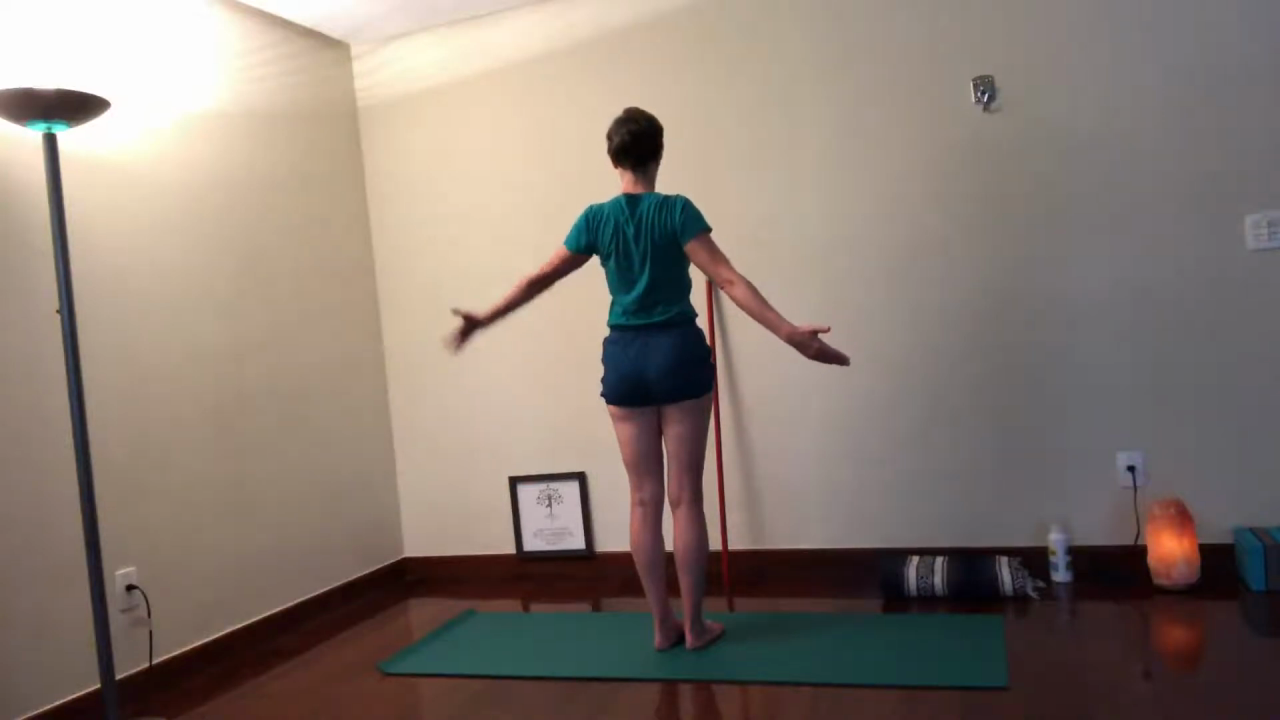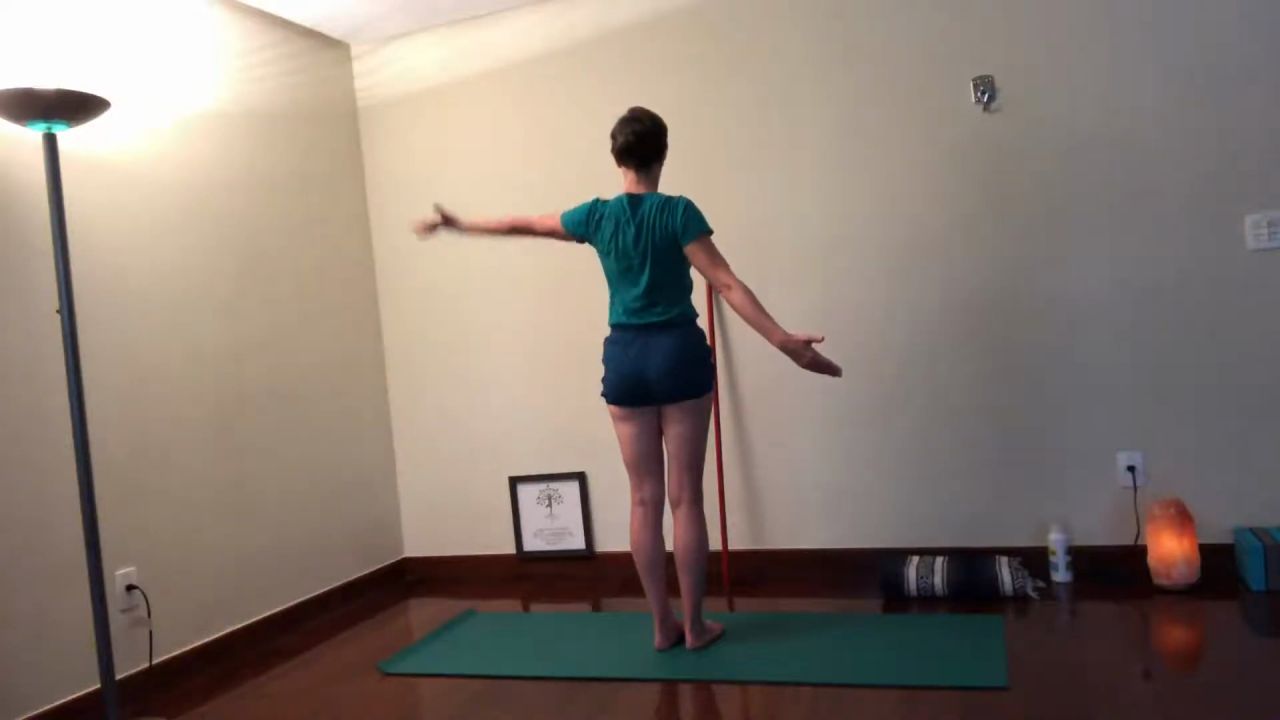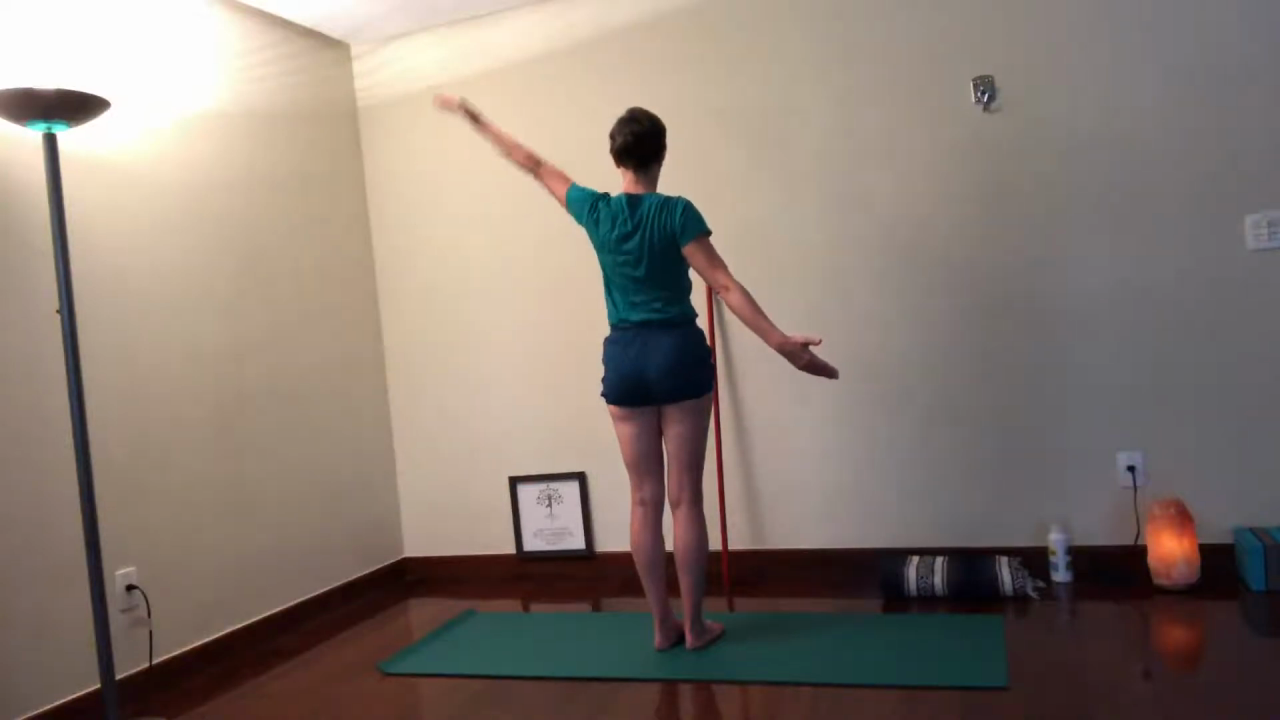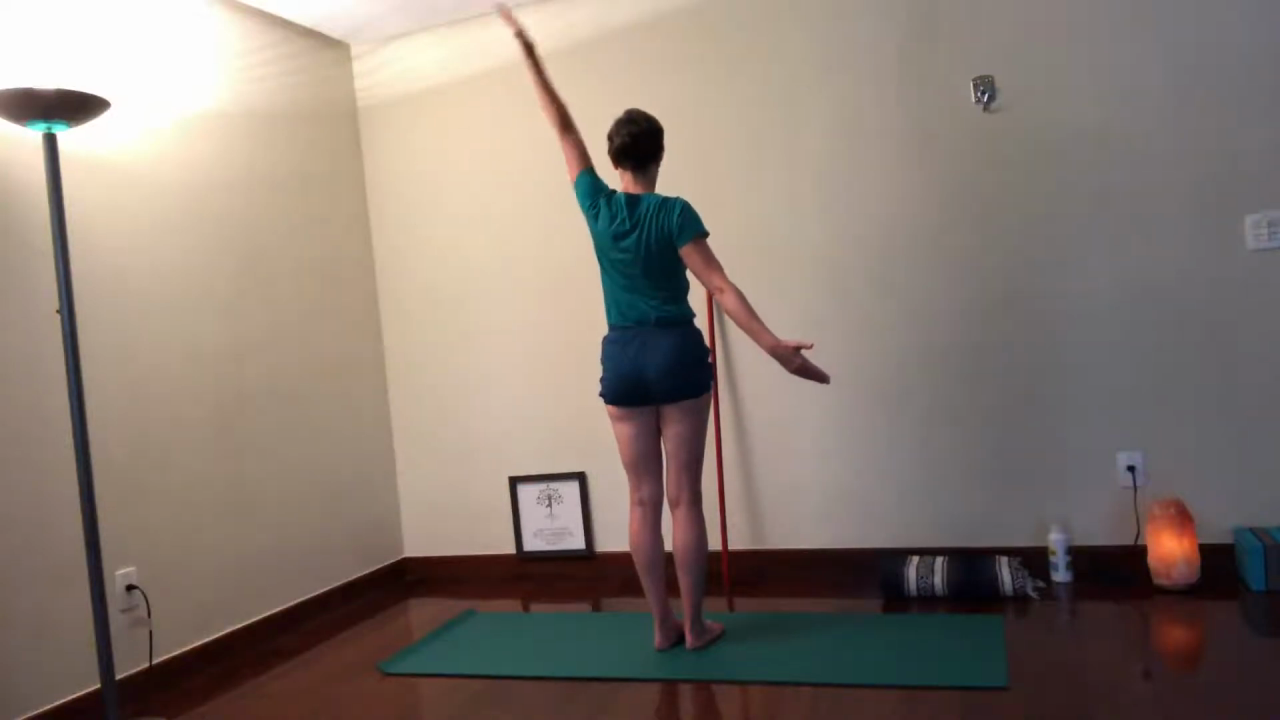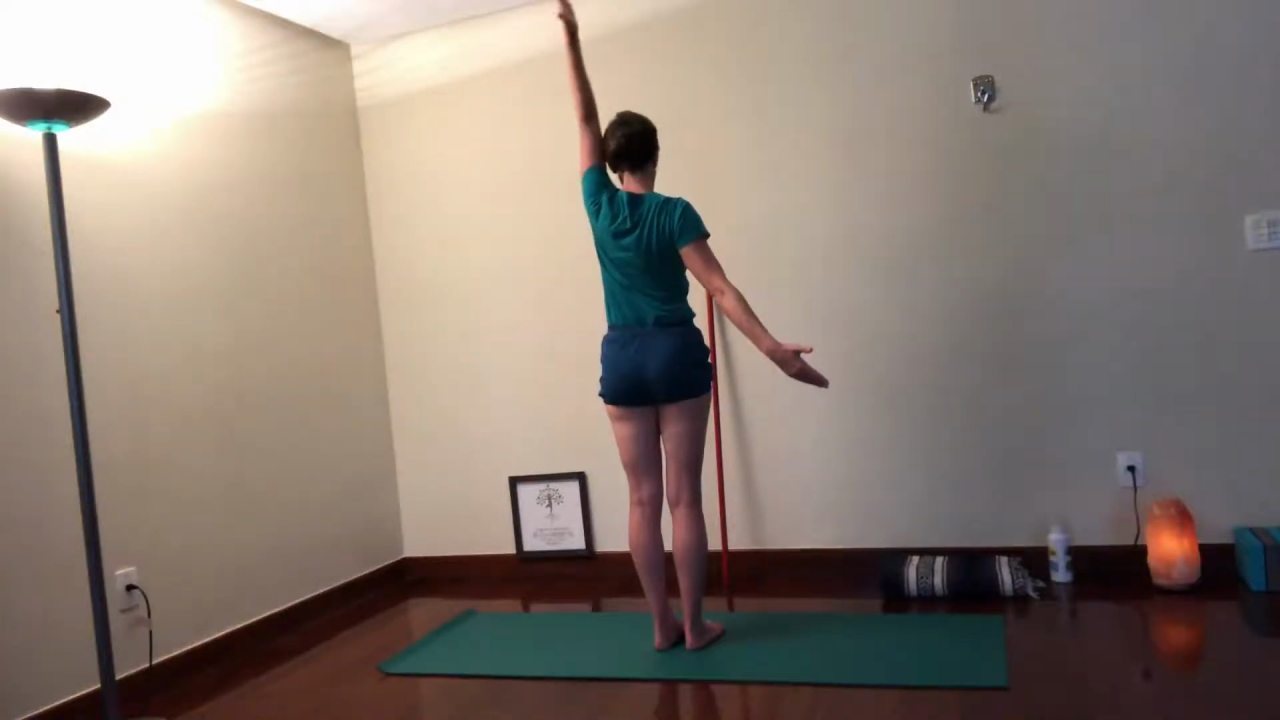
dt=0.3s
person 1, frame 1
left shoulder: (596, 219)
right shoulder: (676, 211)
left elbow: (540, 279)
right elbow: (729, 280)
left wrist: (483, 319)
right wrist: (791, 333)
left hip: (622, 358)
right hip: (677, 352)
left knee: (644, 498)
right knee: (685, 497)
left ankle: (663, 624)
right ankle: (695, 625)
person 1, frame 2
left shoulder: (597, 216)
right shoulder: (678, 212)
left elbow: (522, 226)
right elbow: (726, 284)
left wrist: (458, 223)
right wrist: (784, 341)
left hip: (623, 358)
right hip: (678, 352)
left knee: (644, 499)
right knee: (686, 497)
left ankle: (663, 625)
right ankle: (695, 624)
person 1, frame 3
left shoulder: (597, 211)
right shoulder: (677, 213)
left elbow: (535, 167)
right elbow: (724, 285)
left wrist: (475, 119)
right wrist: (783, 343)
left hip: (623, 360)
right hip: (677, 355)
left knee: (645, 499)
right knee: (685, 497)
left ankle: (663, 625)
right ankle: (696, 625)
person 1, frame 4
left shoulder: (597, 206)
right shoulder: (674, 214)
left elbow: (563, 130)
right elbow: (719, 288)
right wrist: (775, 347)
left hip: (621, 358)
right hip: (676, 354)
left knee: (643, 499)
right knee: (684, 498)
left ankle: (662, 625)
right ankle: (695, 625)
person 1, frame 5
left shoulder: (599, 205)
right shoulder: (675, 213)
left elbow: (585, 121)
right elbow: (720, 289)
right wrist: (774, 349)
left hip: (620, 359)
right hip: (675, 354)
left knee: (643, 499)
right knee: (685, 498)
left ankle: (663, 625)
right ankle: (695, 625)
